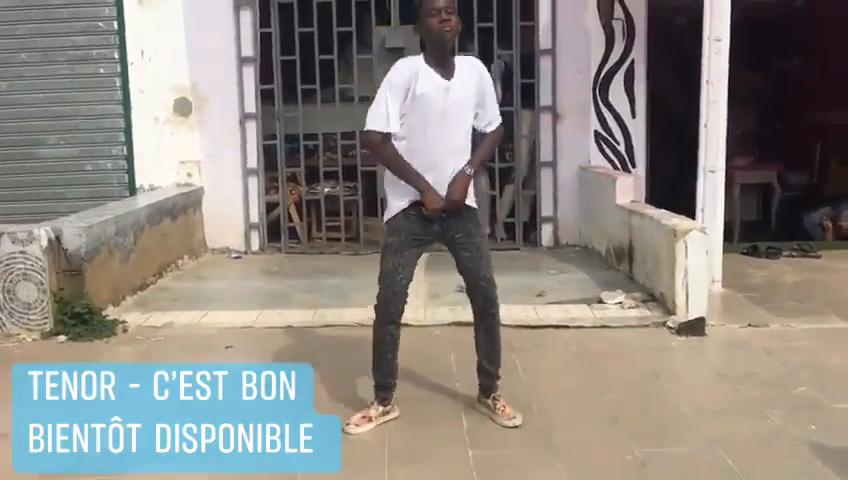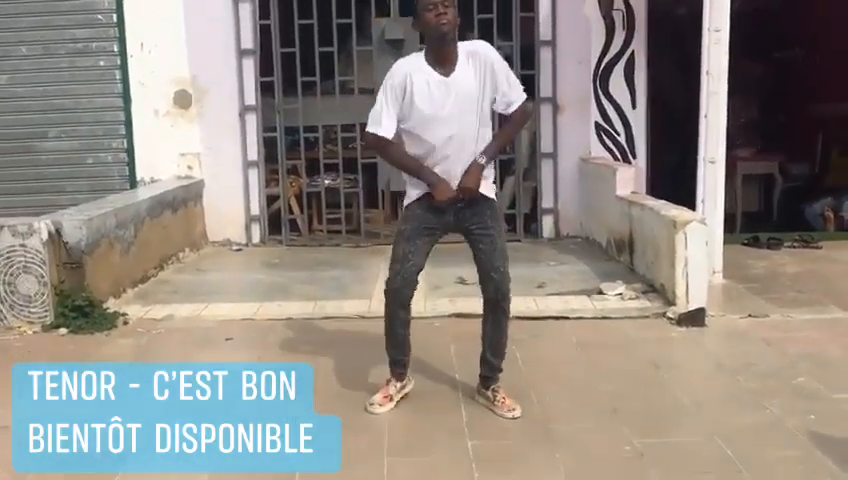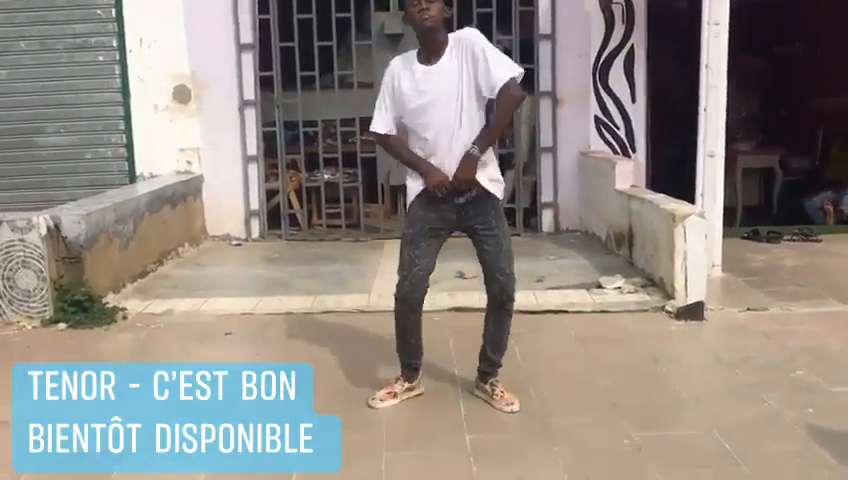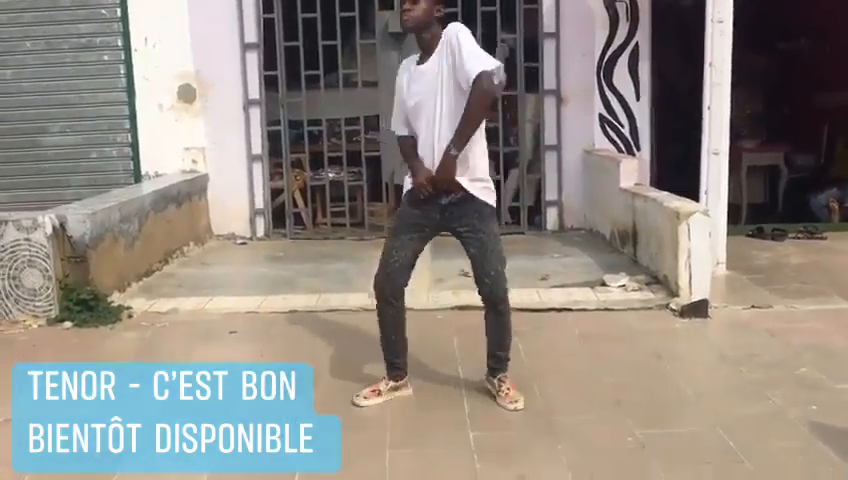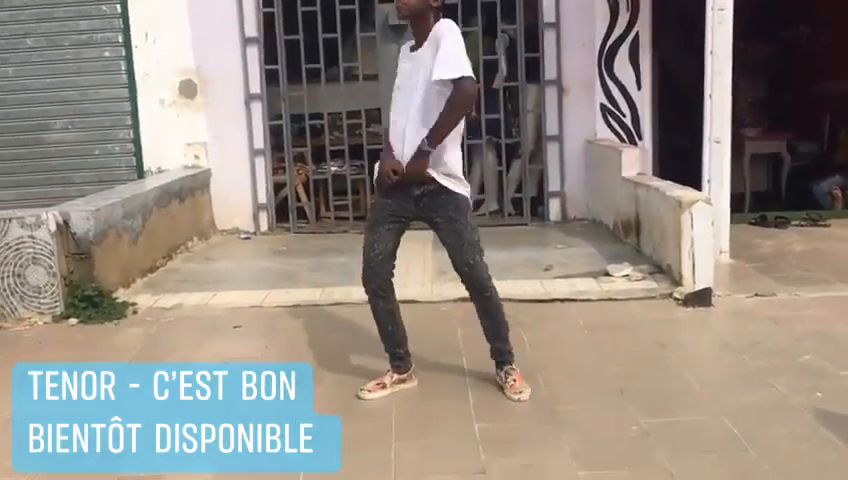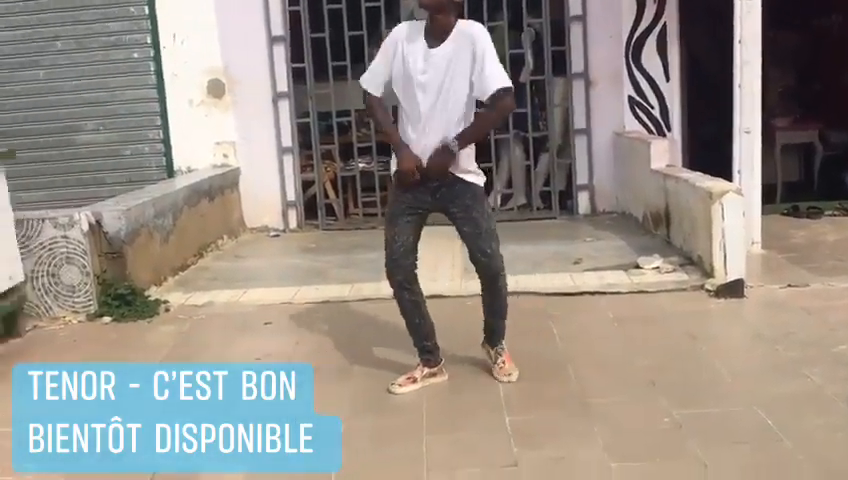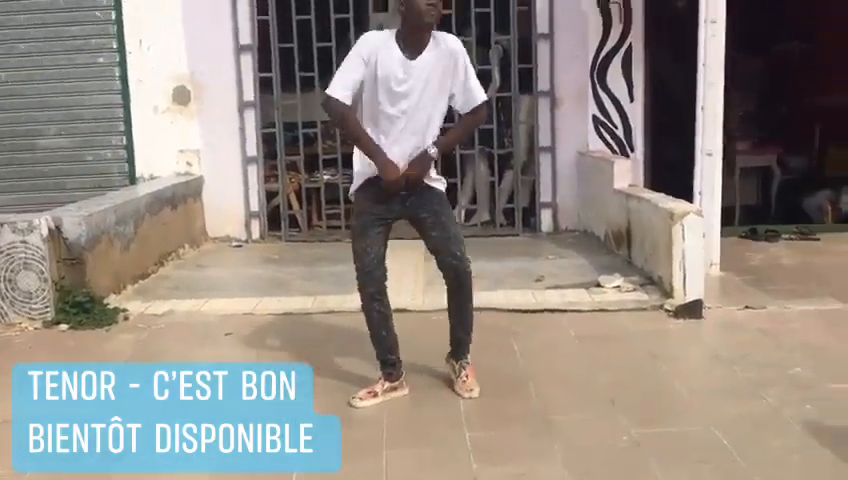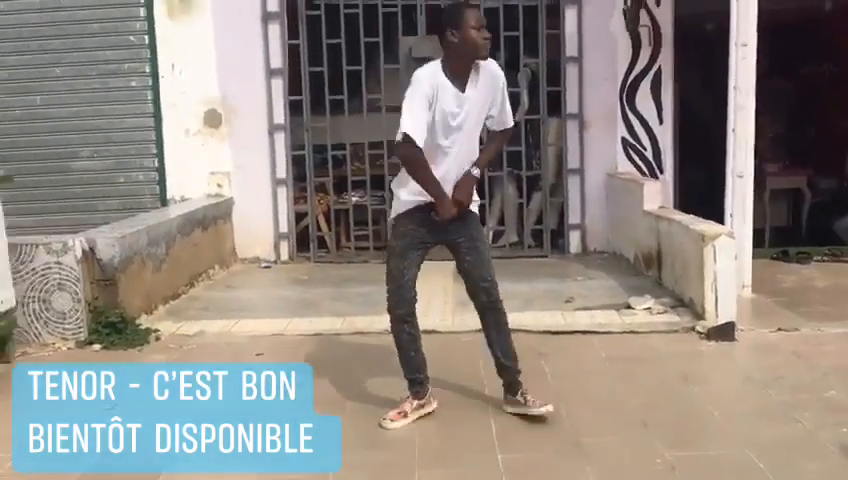
dt=0.2s
person 1, frame 1
left shoulder: (475, 71)
right shoulder: (406, 72)
left elbow: (493, 131)
right elbow: (373, 139)
left wrist: (466, 173)
right wrist: (424, 188)
left hip: (459, 204)
right hip: (409, 207)
left knee: (486, 296)
right knee: (389, 301)
left ankle: (489, 392)
right ankle: (383, 400)
person 1, frame 2
left shoulder: (483, 56)
right shoulder: (405, 71)
left elbow: (520, 111)
right elbow: (376, 137)
left wrist: (481, 162)
right wrist: (431, 179)
left hip: (478, 195)
right hip: (425, 197)
left knee: (498, 289)
right knee: (398, 287)
left ankle: (489, 384)
right ankle: (399, 376)
person 1, frame 3
left shoulder: (471, 43)
right shoulder: (398, 69)
left elbow: (512, 91)
right elbow: (384, 133)
left wrist: (474, 153)
right wrist: (426, 169)
left hip: (480, 190)
right hip: (429, 194)
left knee: (503, 287)
right knee: (409, 289)
left ankle: (487, 378)
right ankle: (409, 376)
person 1, frame 4
left shoulder: (456, 38)
right shoulder: (406, 70)
left elbow: (488, 86)
left wrist: (452, 154)
right wrist: (416, 168)
left hip: (469, 190)
right hip: (421, 194)
left knee: (494, 289)
right knee: (387, 283)
left ankle: (498, 375)
right ankle: (396, 376)
person 1, frame 5
right shoulder: (405, 52)
left elbow: (466, 92)
left wrist: (424, 151)
right wrist: (388, 155)
left hip: (441, 182)
right hip: (396, 183)
left knee: (475, 275)
right knee: (374, 275)
left ankle: (505, 364)
right ankle: (401, 368)
person 1, frame 6
left shoulder: (473, 35)
right shoulder: (401, 36)
left elbow: (503, 100)
right elbow: (371, 93)
left wrist: (450, 149)
right wrist: (401, 150)
left hip: (457, 173)
right hip: (409, 175)
left knee: (490, 263)
right knee: (398, 269)
left ankle: (496, 344)
right ankle: (430, 362)
person 1, frame 7
left shoulder: (449, 48)
right shoulder: (372, 44)
left elbow: (477, 109)
right elbow: (337, 104)
left wrist: (430, 154)
right wrist: (381, 160)
left hip: (424, 181)
right hip: (374, 181)
left knee: (458, 267)
right knee: (370, 281)
left ankle: (460, 358)
right ankle: (392, 376)
person 1, frame 8
left shoulder: (491, 74)
right shoulder: (427, 79)
left elbow: (502, 130)
right elbow: (407, 147)
left wrist: (471, 176)
right wrist: (440, 199)
left hip: (462, 205)
right hip: (415, 206)
left knee: (487, 294)
right knee: (400, 300)
left ankle: (514, 390)
right ankle: (419, 394)
